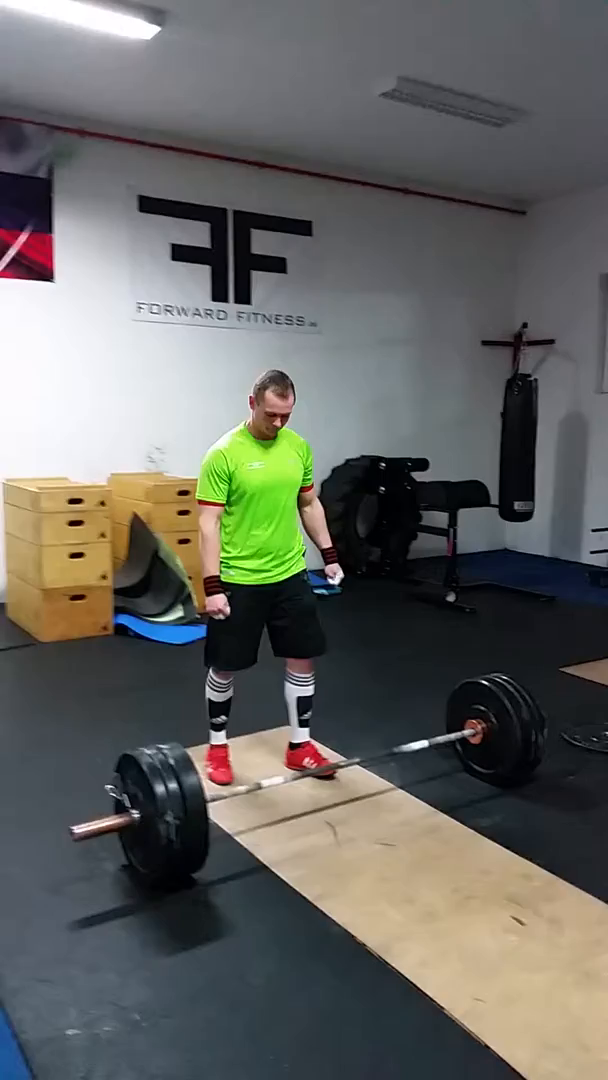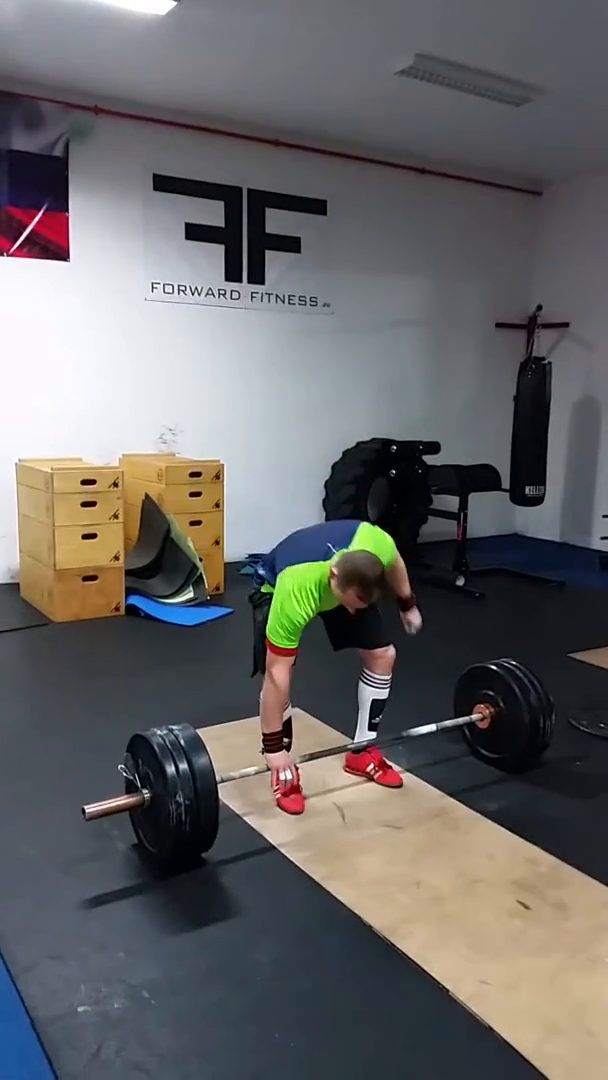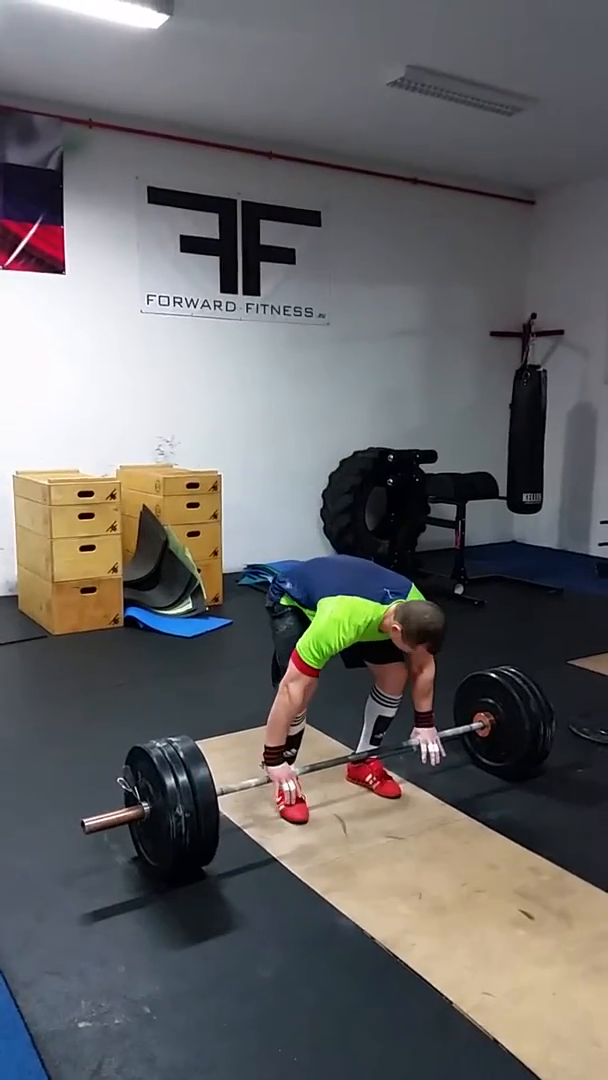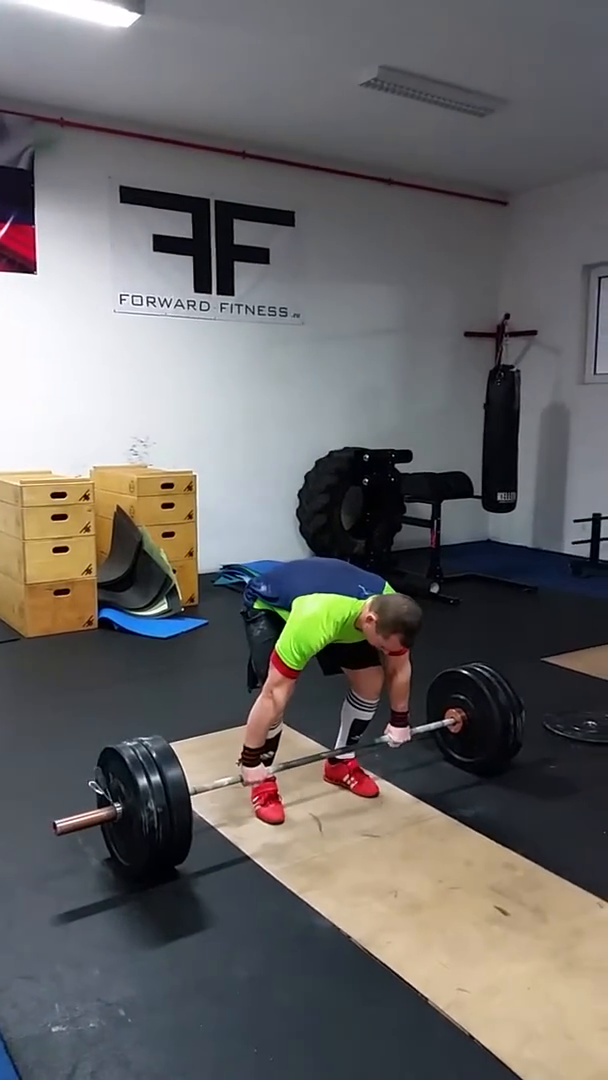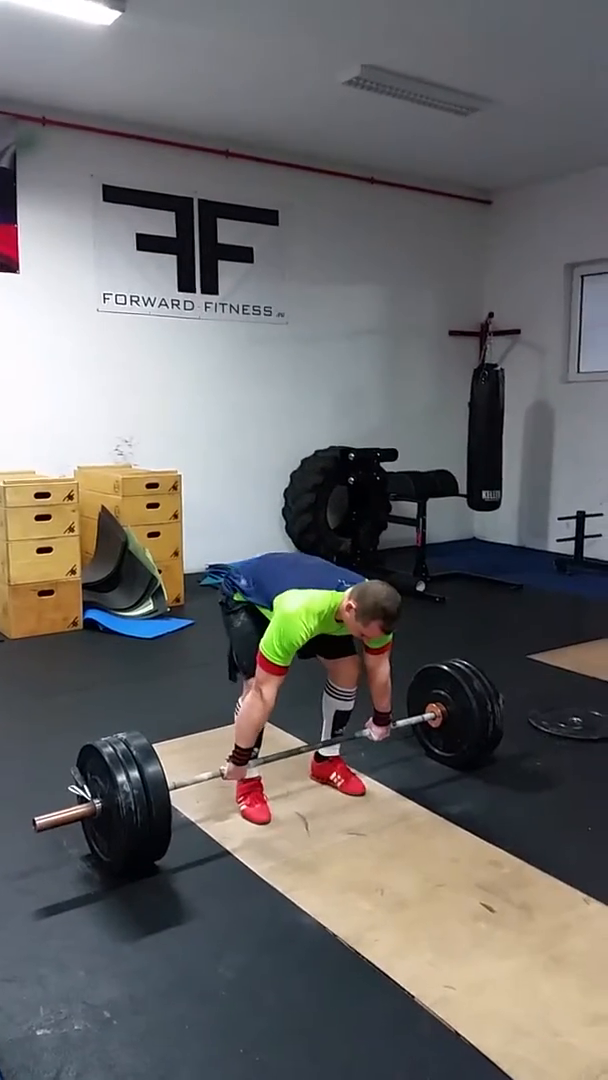
dt=1s
person 1, frame 1
left shoulder: (299, 447)
right shoulder: (225, 454)
left elbow: (309, 503)
right elbow: (209, 523)
left wrist: (329, 554)
right wrist: (212, 586)
left hip: (289, 576)
right hip: (239, 581)
left knee: (302, 660)
right knee: (225, 668)
left ankle: (300, 744)
right ankle: (217, 745)
person 1, frame 2
left shoulder: (376, 546)
right shoulder: (293, 594)
left elbow: (396, 567)
right elbow: (277, 675)
left wrist: (407, 604)
right wrist: (273, 746)
right hip: (275, 584)
left knee: (382, 654)
right knee: (278, 672)
left ankle: (362, 752)
right ankle: (284, 769)
person 1, frame 3
left shoulder: (416, 611)
right shoulder: (341, 621)
left elbow: (423, 667)
right elbow: (290, 687)
left wrist: (425, 723)
right wrist: (273, 760)
right hip: (293, 599)
left knee: (395, 675)
right knee: (303, 689)
left ankle: (364, 763)
right ankle: (286, 781)
person 1, frame 4
left shoulder: (392, 611)
right shoulder: (314, 620)
left elbow: (399, 669)
right elbow: (274, 693)
left wrist: (399, 720)
right wrist: (250, 760)
right hip: (268, 605)
left knee: (371, 679)
right knee: (280, 690)
left ankle: (340, 763)
right ankle: (262, 781)
person 1, frame 5
left shoulder: (372, 606)
right shoulder: (298, 613)
left elbow: (379, 668)
right elbow: (264, 693)
left wrist: (381, 719)
right wrist: (238, 760)
right hip: (245, 595)
left knee: (347, 668)
right knee: (257, 685)
left ankle: (326, 760)
right ankle: (248, 780)
